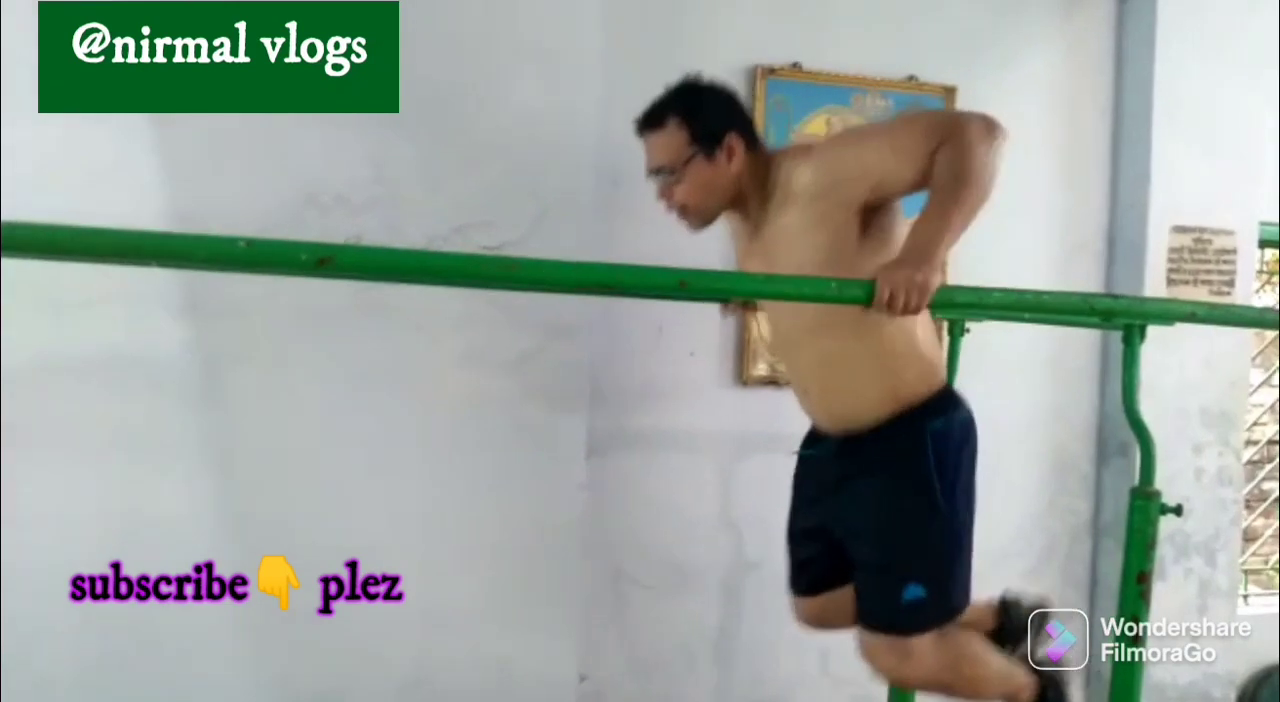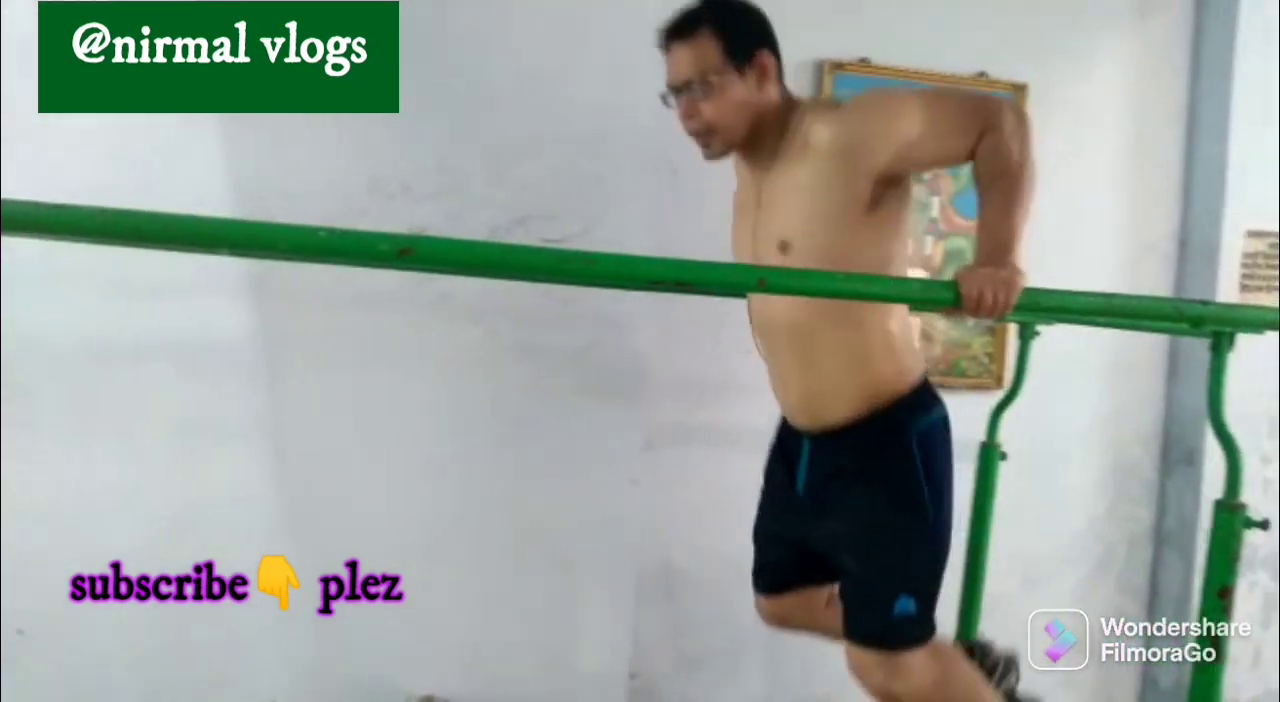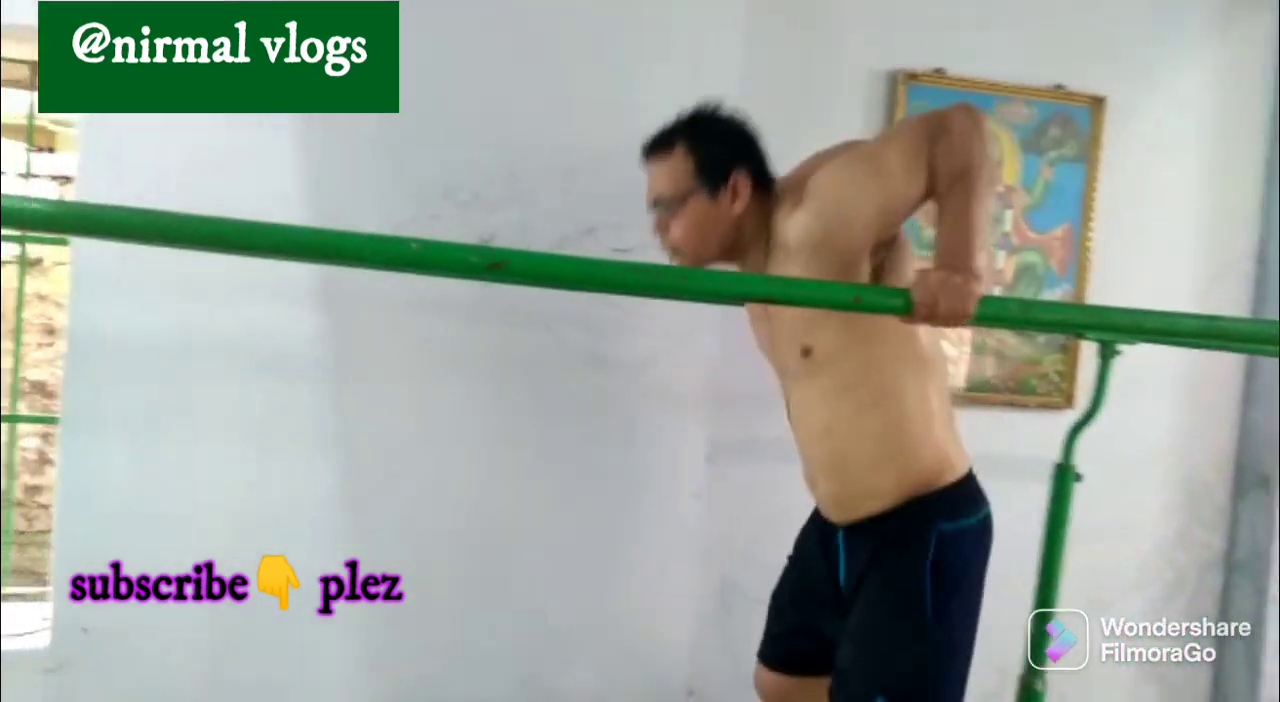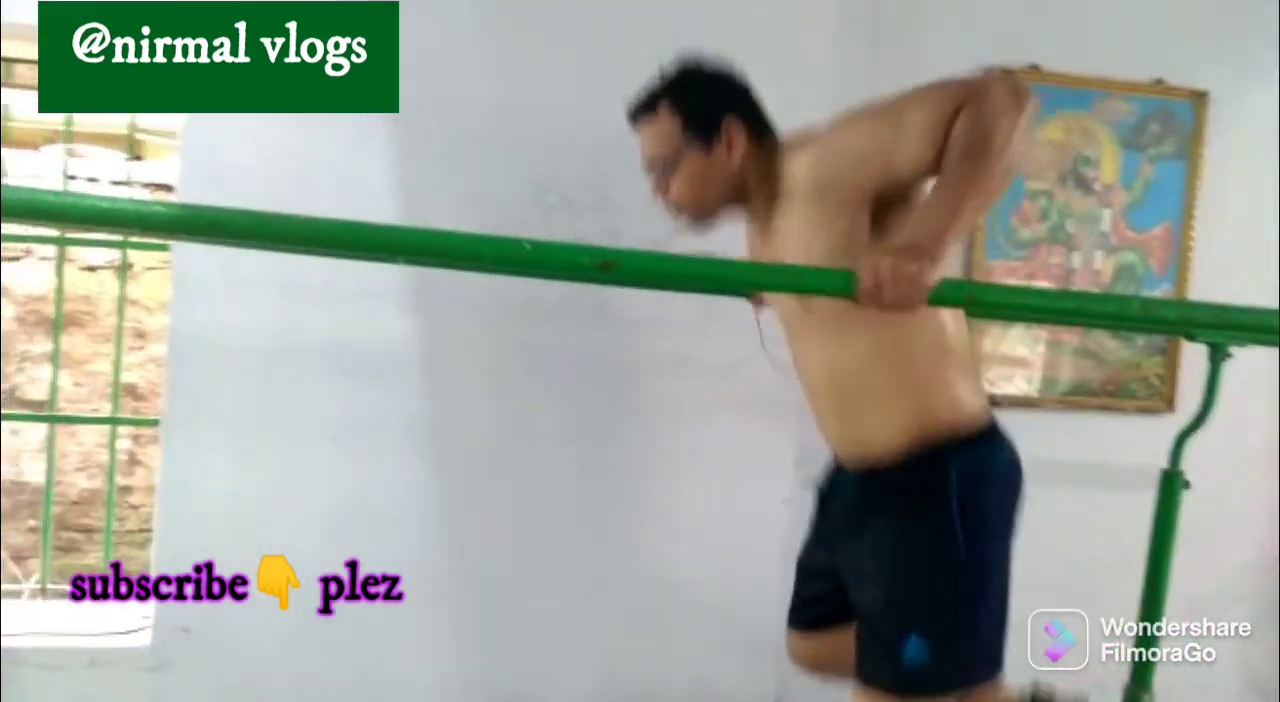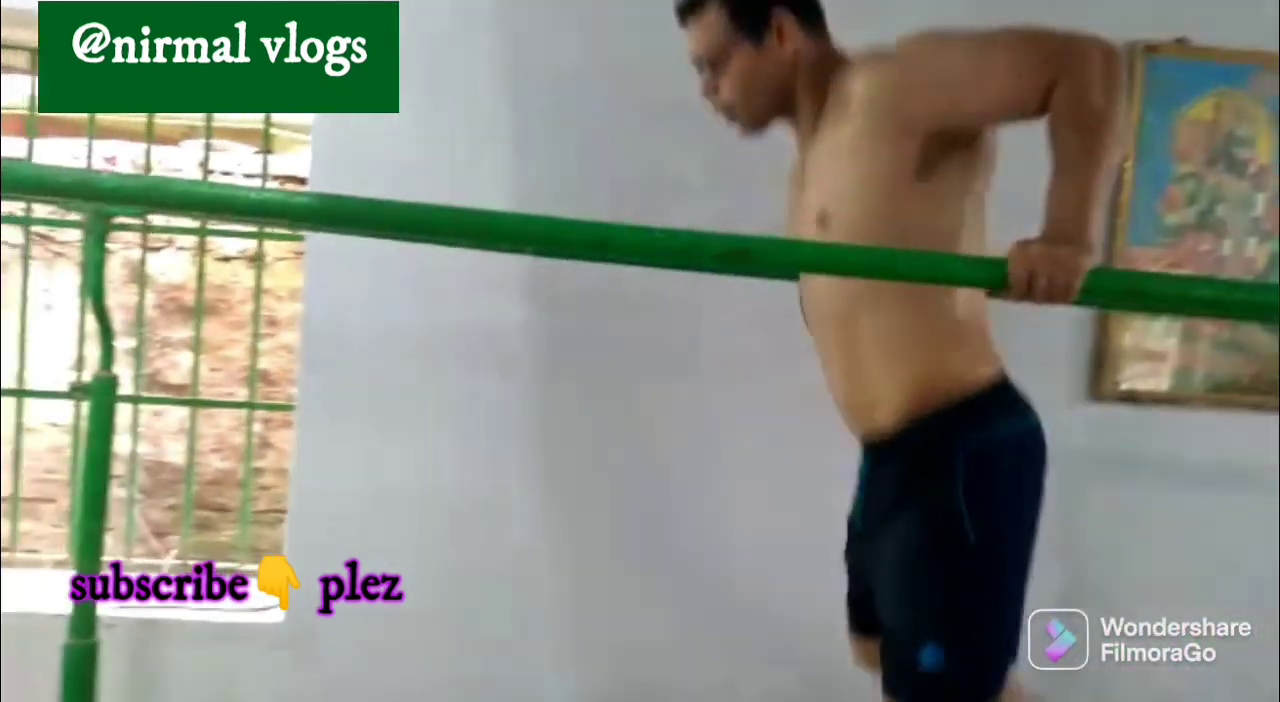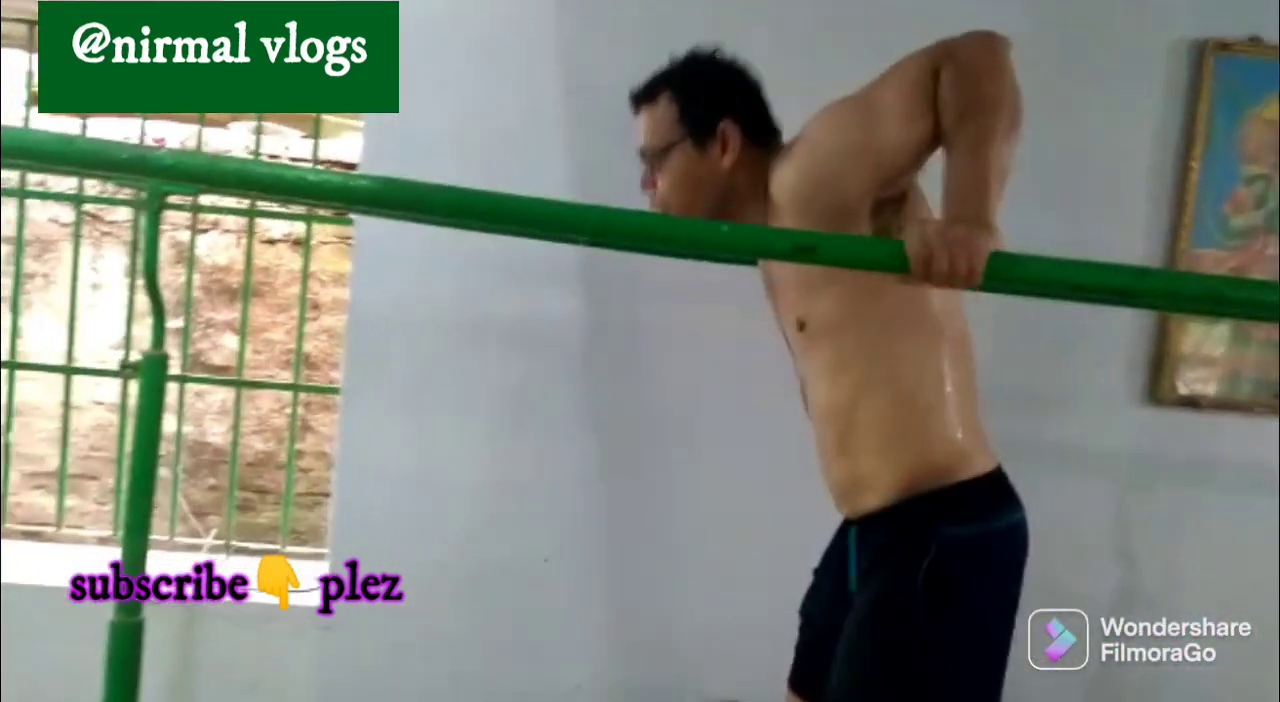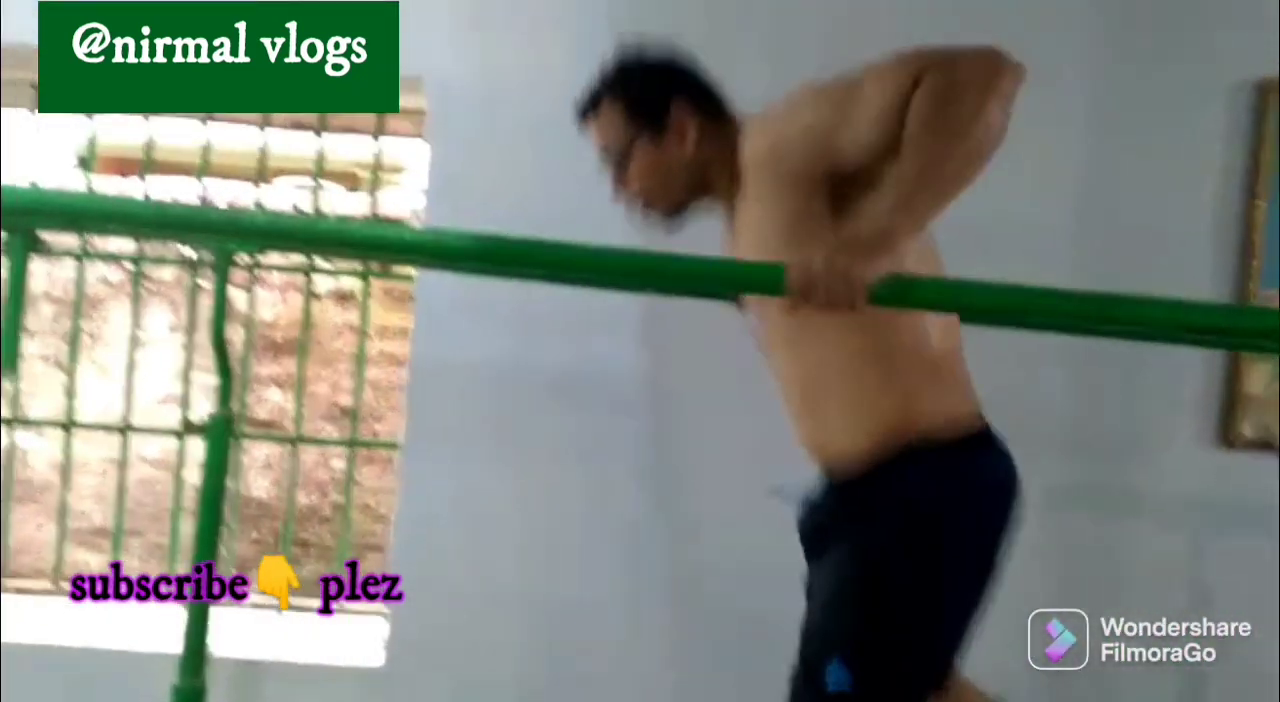
dt=0.4s
person 1, frame 1
left shoulder: (816, 178)
right shoulder: (750, 208)
left elbow: (974, 133)
left wrist: (924, 251)
left hip: (915, 444)
right hip: (835, 449)
left knee: (901, 649)
right knee: (821, 604)
right ankle: (996, 624)
person 1, frame 2
left shoulder: (842, 138)
right shoulder: (752, 161)
left elbow: (999, 120)
left wrist: (996, 252)
left hip: (891, 439)
right hip: (803, 441)
right knee: (783, 601)
person 1, frame 3
left shoulder: (818, 223)
right shoulder: (756, 249)
left elbow: (958, 128)
left wrist: (960, 266)
left hip: (921, 533)
right hip: (840, 530)
person 1, frame 4
left shoulder: (820, 170)
right shoulder: (770, 204)
left elbow: (999, 96)
left wrist: (924, 246)
left hip: (946, 482)
right hip: (865, 484)
right knee: (816, 646)
person 1, frame 5
left shoulder: (886, 90)
right shoulder: (822, 127)
left elbow: (1091, 63)
left wrist: (1069, 233)
left hip: (963, 457)
right hip: (898, 457)
person 1, frame 6
left shoulder: (811, 182)
right shoulder: (777, 208)
left elbow: (976, 57)
left wrist: (970, 220)
left hip: (944, 543)
right hip: (882, 533)
person 1, frame 7
left shoulder: (781, 146)
right shoulder: (757, 187)
left elbow: (980, 74)
left wrist: (876, 239)
left hip: (924, 491)
right hip: (877, 493)
